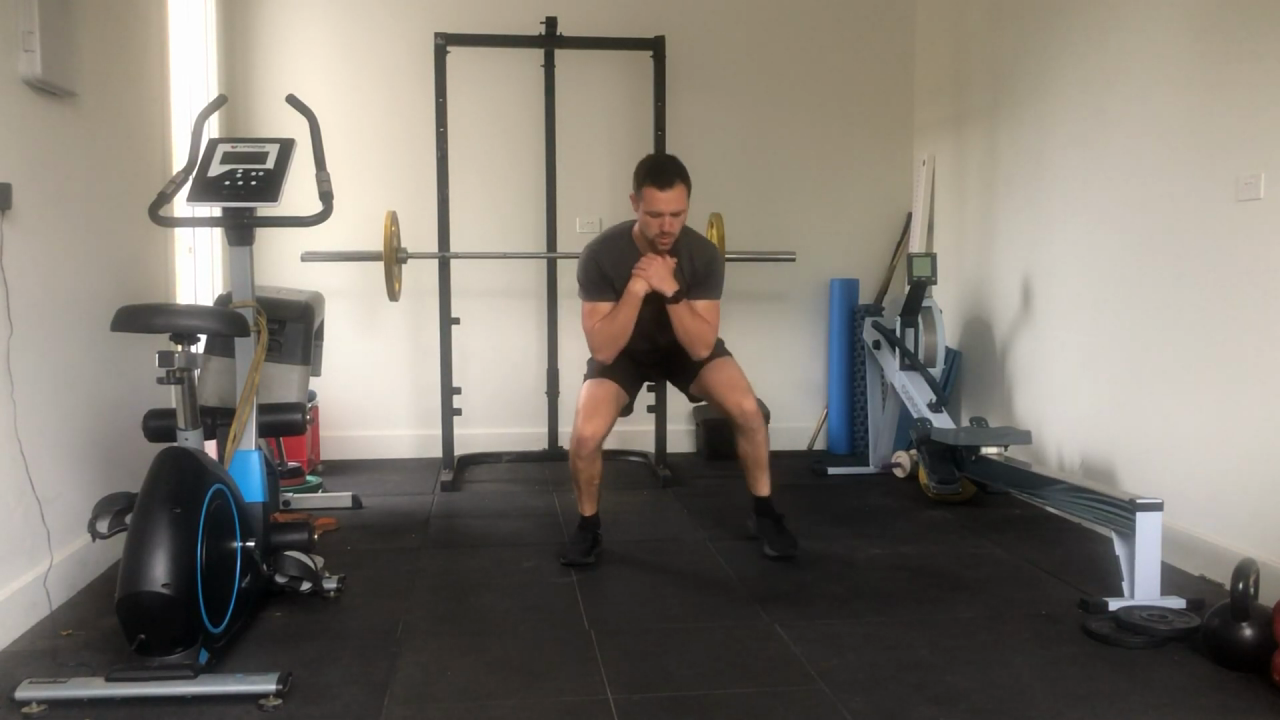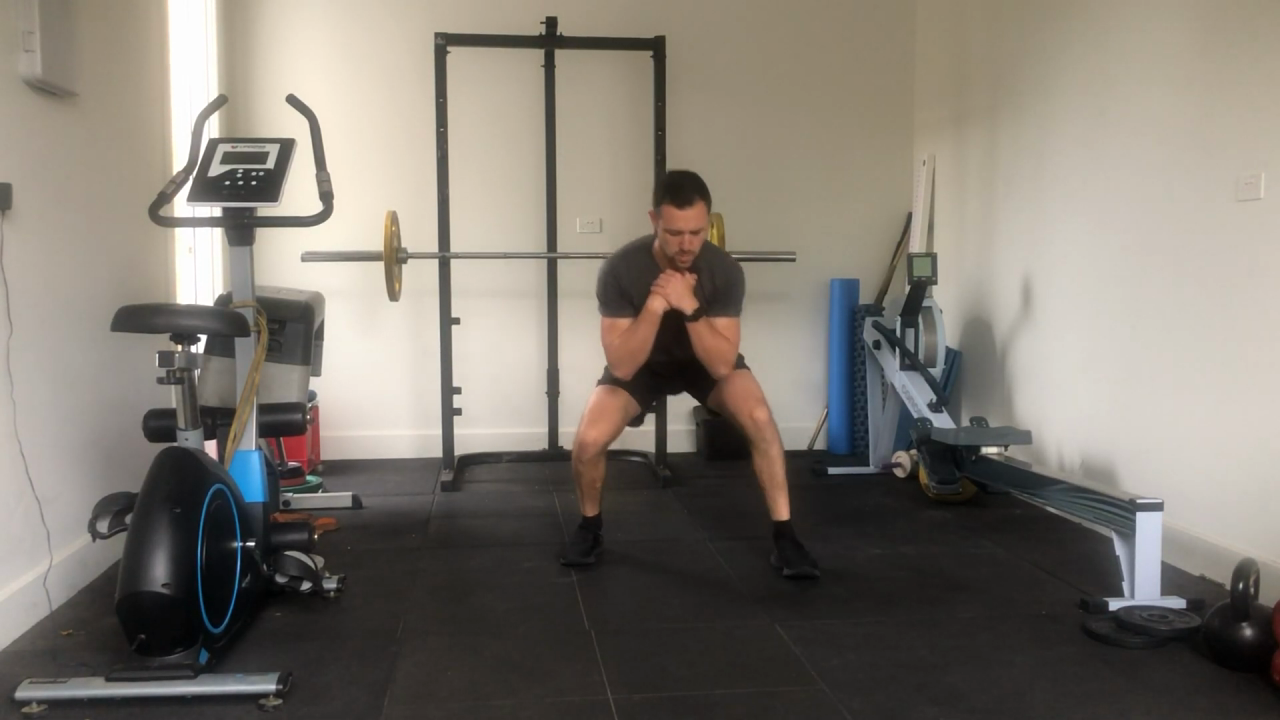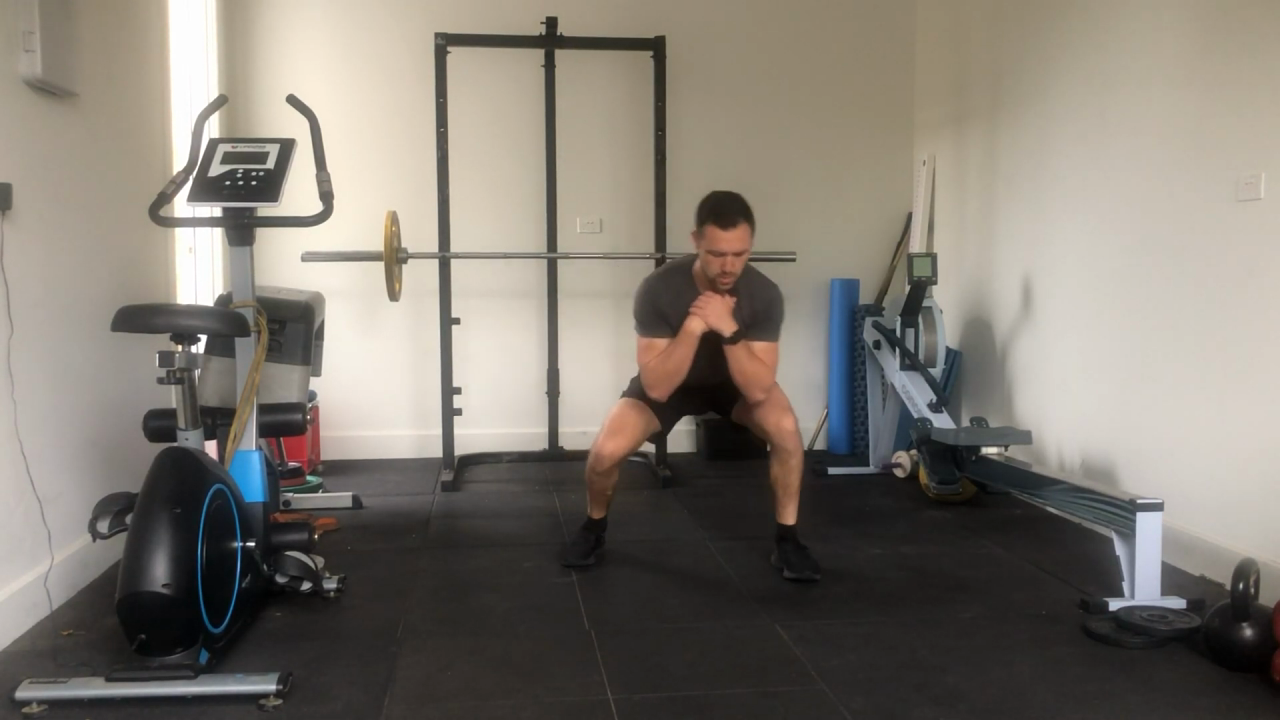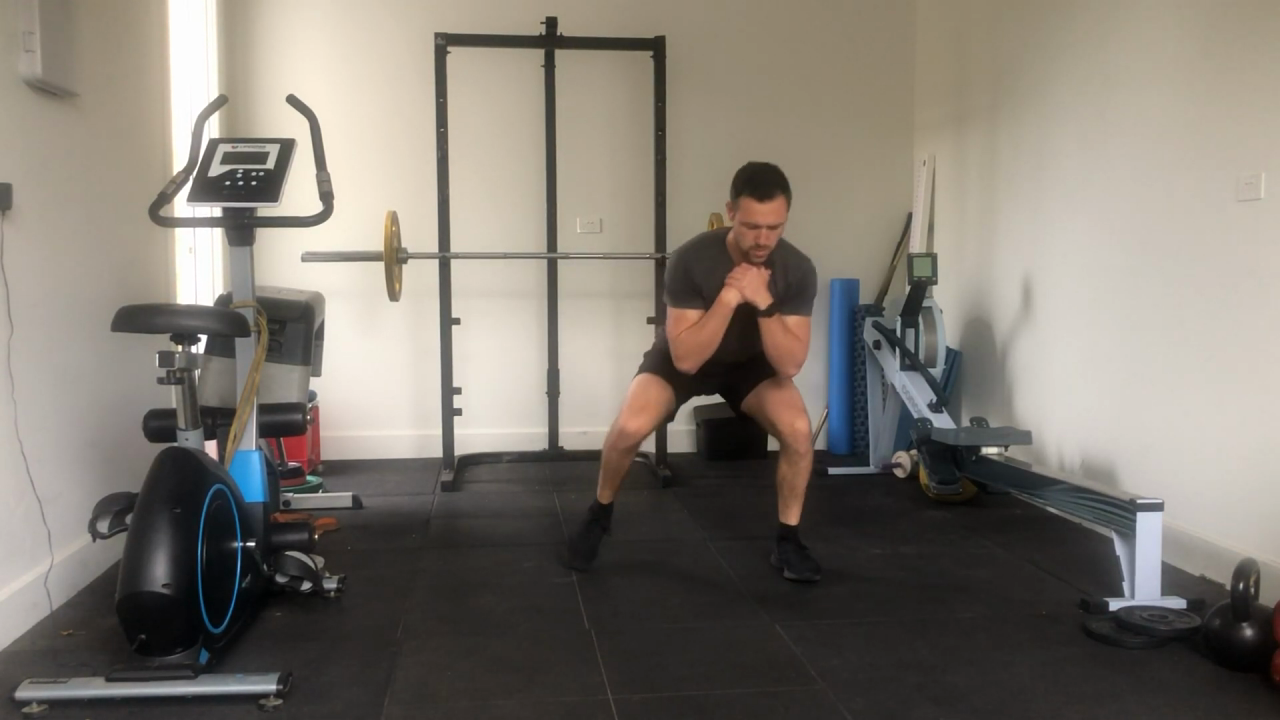
dt=0.2s
person 1, frame 1
left shoulder: (703, 254)
right shoulder: (600, 255)
left elbow: (703, 347)
right elbow: (602, 351)
left wrist: (670, 290)
right wrist: (635, 288)
left hip: (684, 343)
right hip: (623, 350)
left knee: (747, 409)
right knee: (586, 436)
left ankle: (763, 509)
right ankle: (588, 525)
person 1, frame 2
left shoulder: (724, 270)
right shoulder: (620, 270)
left elbow: (723, 366)
right elbow: (621, 367)
left wrist: (690, 308)
right wrist: (654, 306)
left hip: (704, 357)
right hip: (642, 362)
left knee: (759, 419)
right knee: (588, 441)
left ankle: (784, 535)
right ankle: (590, 525)
person 1, frame 3
left shoulder: (765, 295)
right shoulder: (658, 290)
left elbow: (758, 390)
right elbow: (656, 387)
left wrist: (729, 330)
right wrist: (692, 326)
left hip: (733, 379)
right hip: (669, 380)
left knee: (785, 429)
right knee: (605, 452)
left ankle: (787, 540)
right ankle: (595, 526)
person 1, frame 4
left shoulder: (799, 270)
right shoulder: (691, 260)
left elbow: (790, 365)
right elbow: (685, 359)
left wrist: (764, 302)
right wrist: (728, 298)
left hip: (751, 359)
right hip: (683, 355)
left knee: (799, 432)
right knee: (630, 428)
left ankle: (788, 539)
right ankle: (600, 512)
